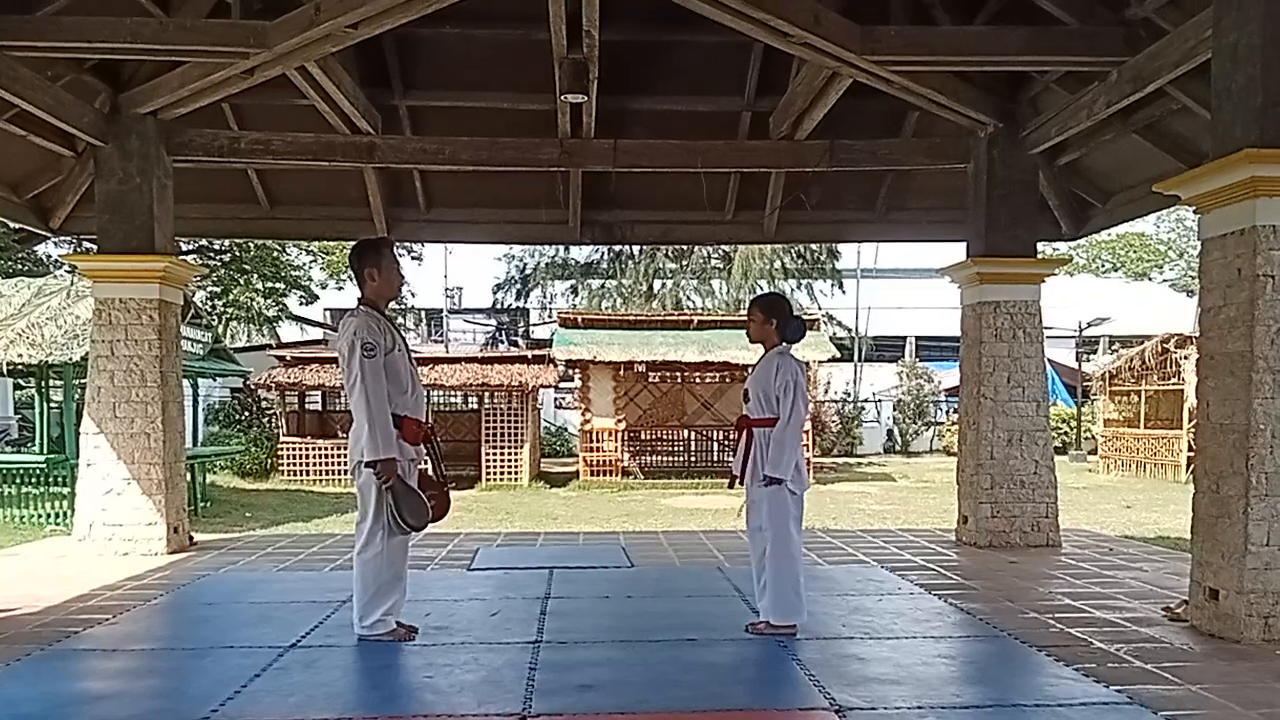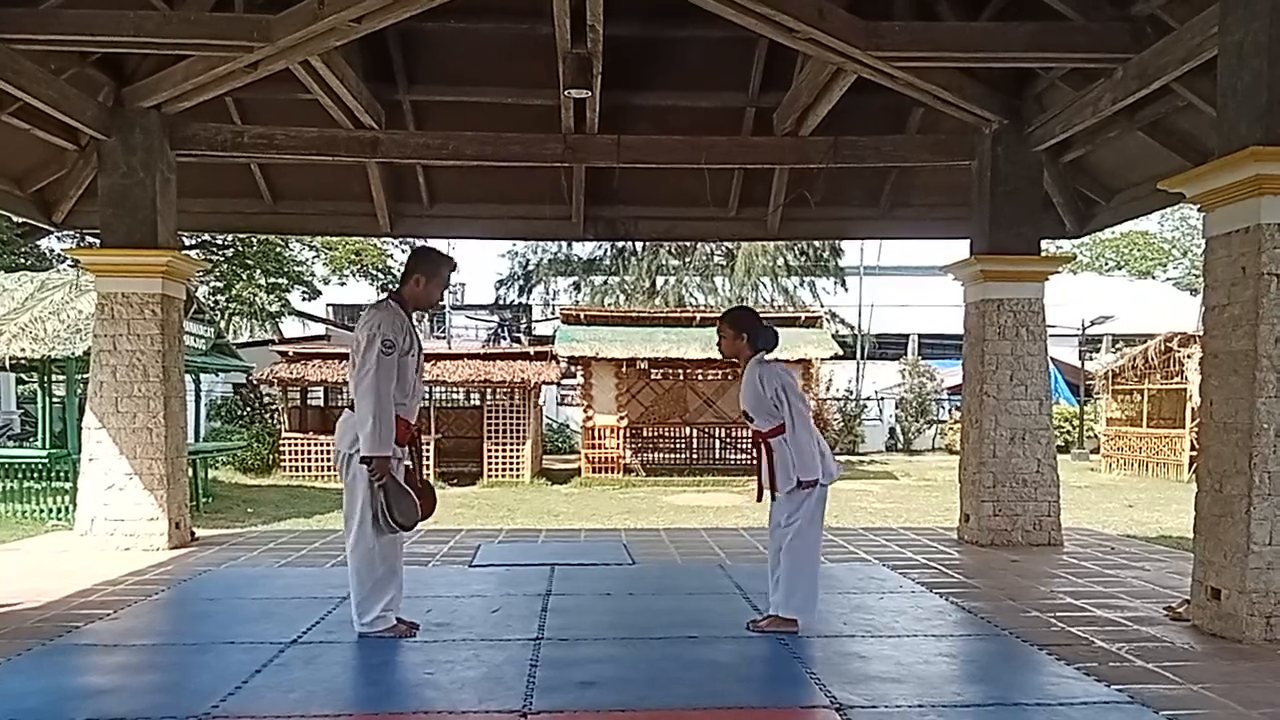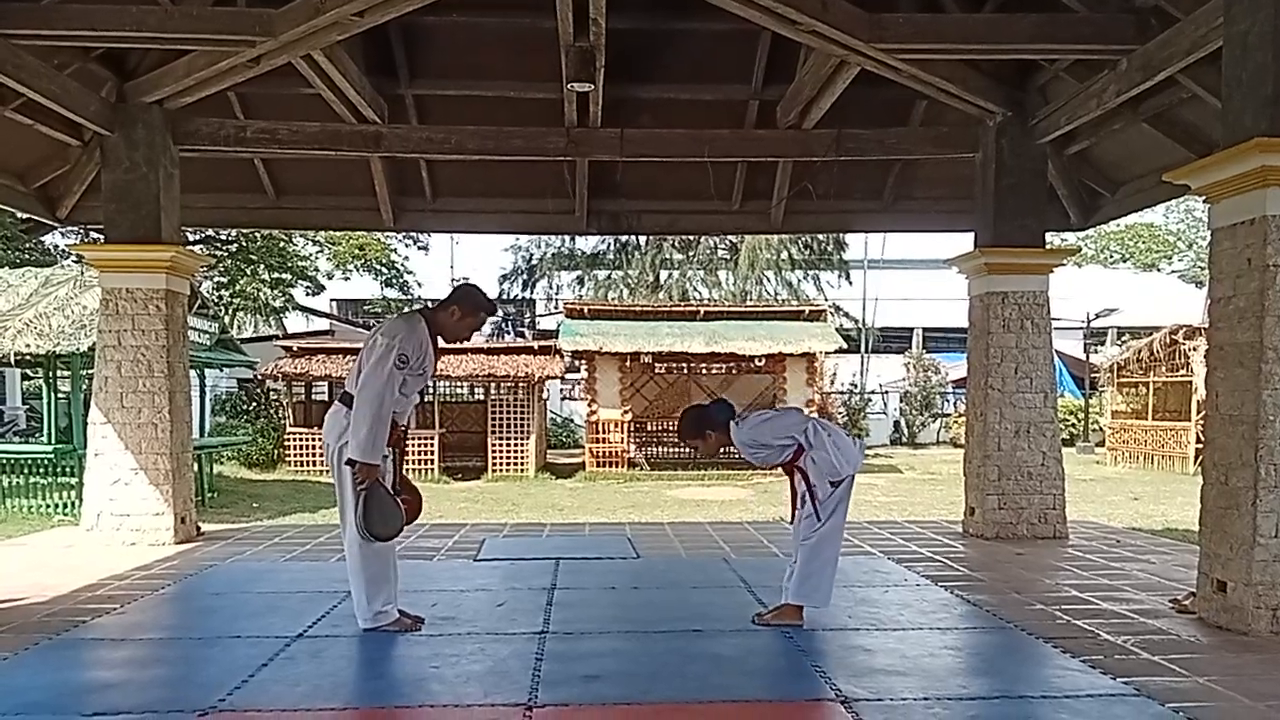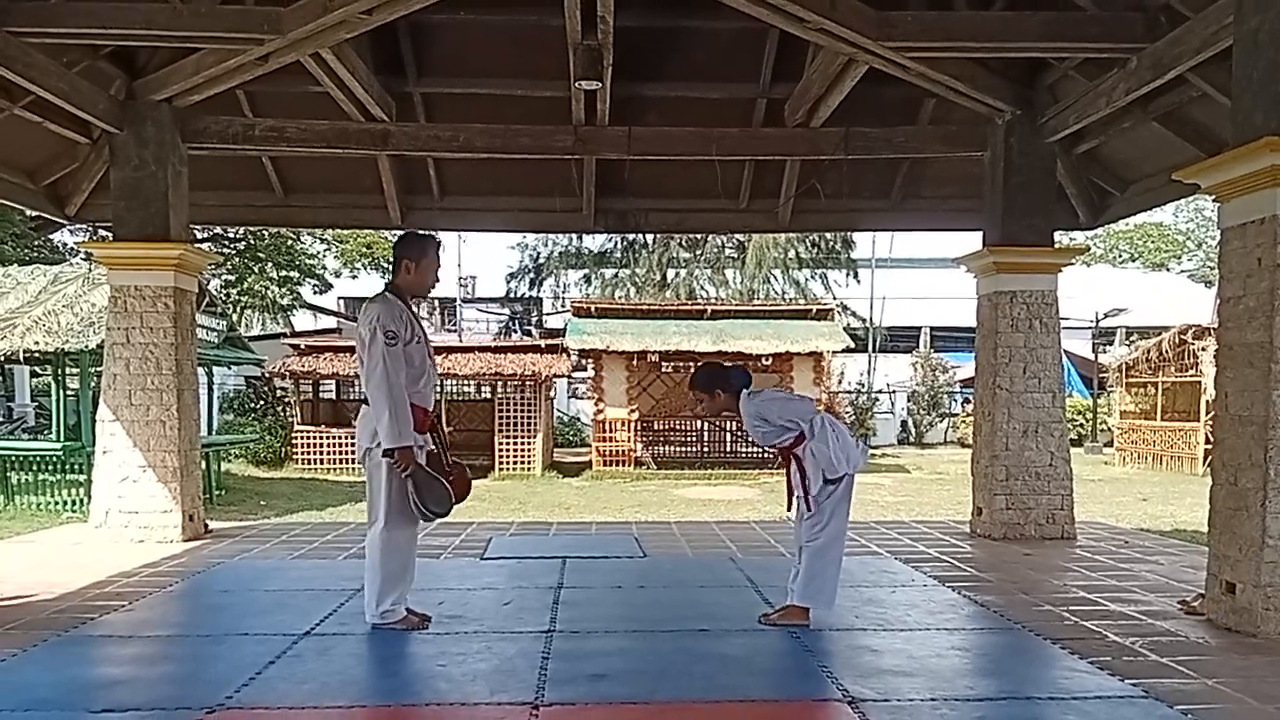
dt=0.5s
person 1, frame 1
left shoulder: (381, 324)
right shoulder: (362, 327)
right elbow: (368, 398)
right wrist: (383, 455)
left hip: (399, 443)
right hip: (383, 446)
left knee: (394, 534)
right knee: (379, 534)
left ankle: (384, 616)
right ankle: (372, 623)
person 1, frame 2
left shoulder: (400, 321)
right shoulder: (384, 322)
right elbow: (372, 390)
left wrist: (393, 449)
right wrist: (378, 453)
left hip: (387, 440)
right hip: (369, 440)
left knee: (387, 530)
right knee: (369, 530)
left ankle: (382, 611)
right ankle: (373, 619)
person 1, frame 3
left shoulder: (421, 335)
right shoulder: (405, 335)
right elbow: (373, 396)
left wrist: (378, 453)
right wrist: (366, 457)
left hip: (371, 433)
right hip: (355, 431)
left ankle: (384, 606)
right ankle: (376, 613)
person 1, frame 4
left shoulder: (402, 312)
right shoulder: (383, 313)
right elbow: (386, 384)
left wrist: (412, 439)
right wrist: (401, 442)
left hip: (403, 430)
right hip: (390, 432)
left knee: (403, 520)
right knee: (391, 521)
left ankle: (392, 604)
right ankle: (384, 611)
person 2, frame 1
left shoulder: (785, 366)
right shoulder: (768, 363)
left elbow: (790, 421)
left wrist: (776, 469)
left hip: (775, 467)
right hip: (760, 466)
left knee: (779, 539)
right knee: (762, 538)
left ankle: (784, 617)
right ankle: (774, 612)
person 2, frame 2
left shoulder: (765, 372)
right shoulder: (754, 371)
left elbow: (798, 417)
left wrist: (805, 472)
left hip: (800, 466)
right hip: (785, 466)
left knee: (796, 537)
right knee: (782, 537)
left ankle: (789, 615)
right ankle: (783, 609)
person 2, frame 3
left shoulder: (746, 435)
right shoulder: (742, 431)
left elbow: (799, 424)
right elbow: (791, 417)
left hip: (830, 462)
right hip: (815, 466)
left knee: (814, 534)
right knee: (806, 534)
left ankle: (794, 609)
right ankle: (791, 603)
person 2, frame 4
left shoulder: (754, 408)
right shoulder: (751, 404)
left elbow: (808, 414)
right elbow: (804, 406)
left hip: (827, 460)
right hip: (817, 460)
left knee: (819, 534)
right knee: (808, 532)
left ankle: (800, 610)
right ankle: (798, 602)
